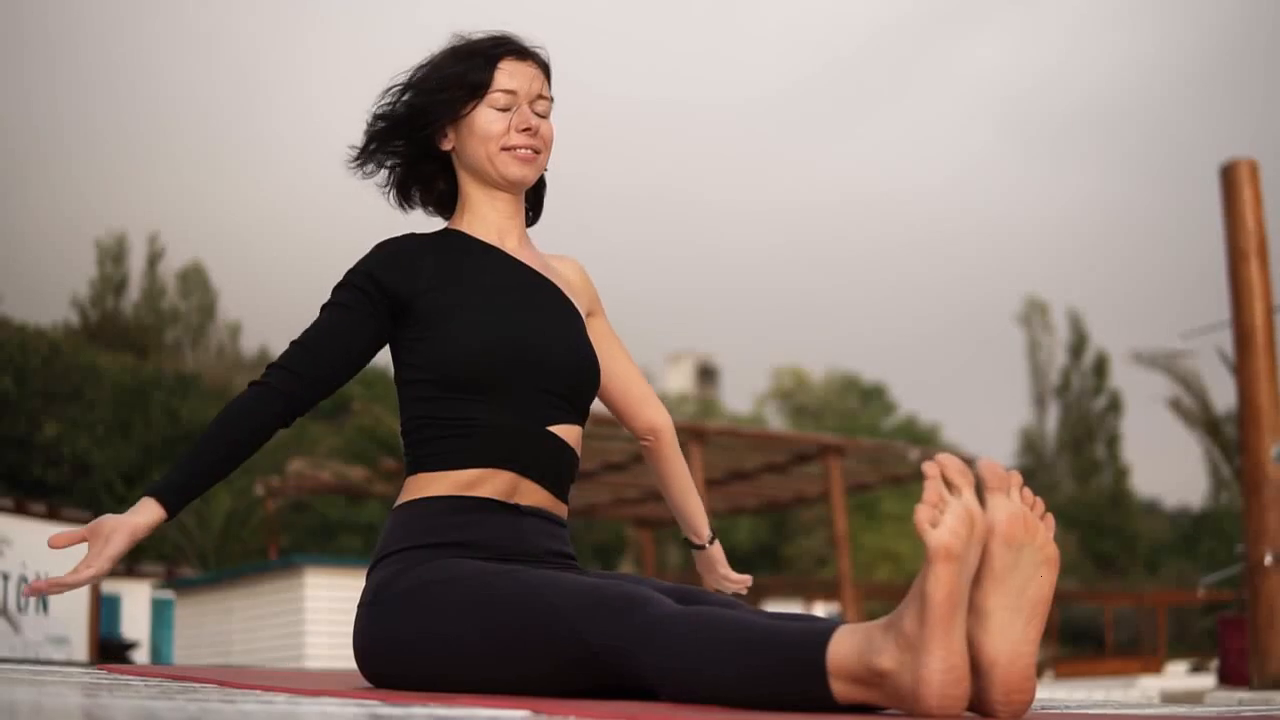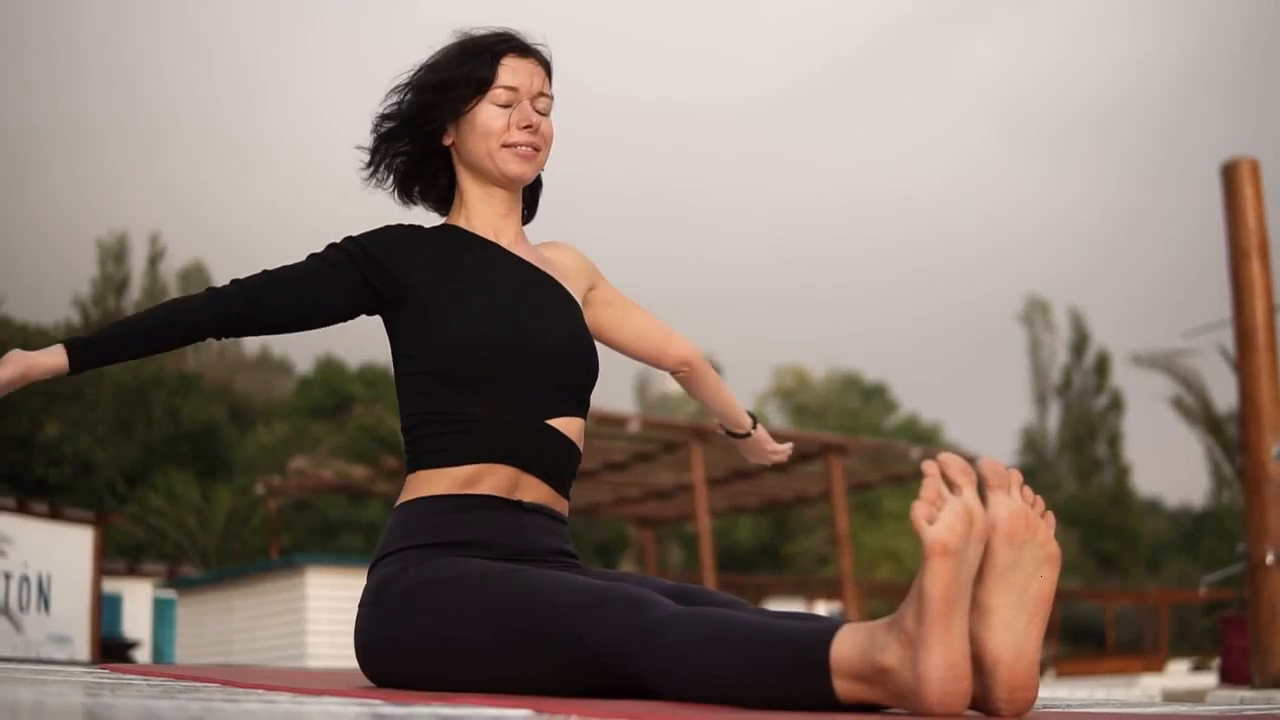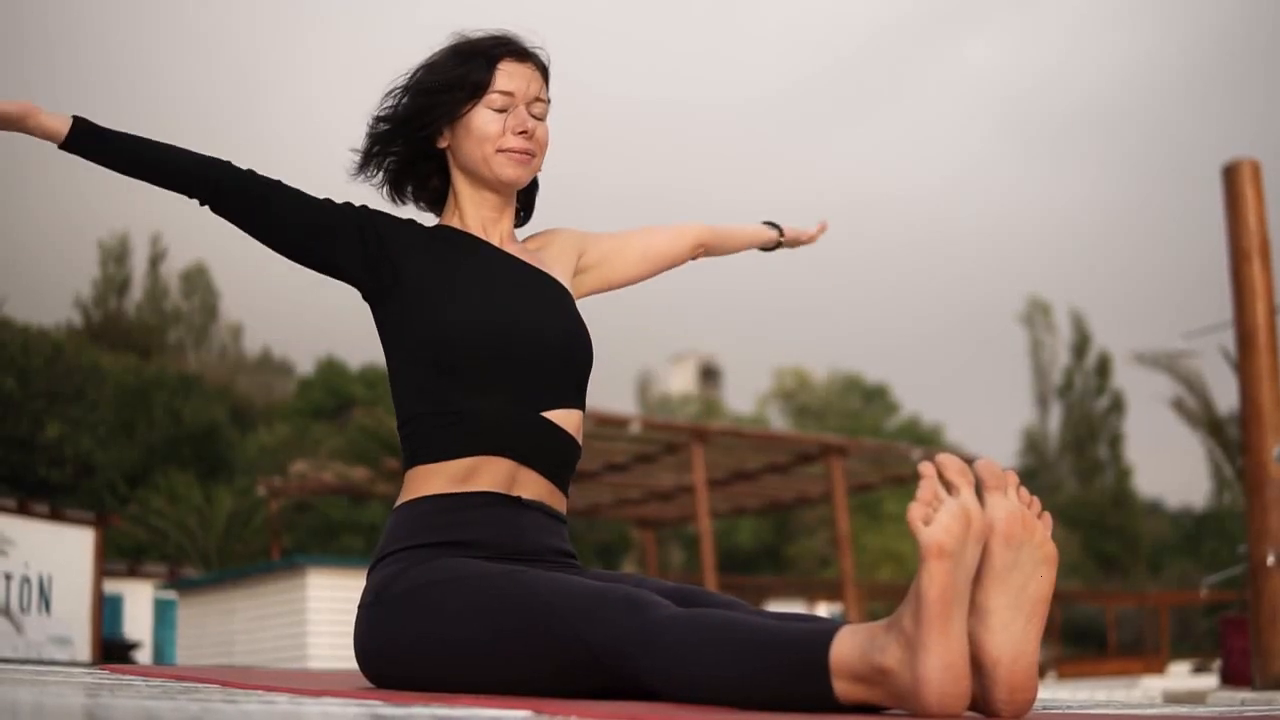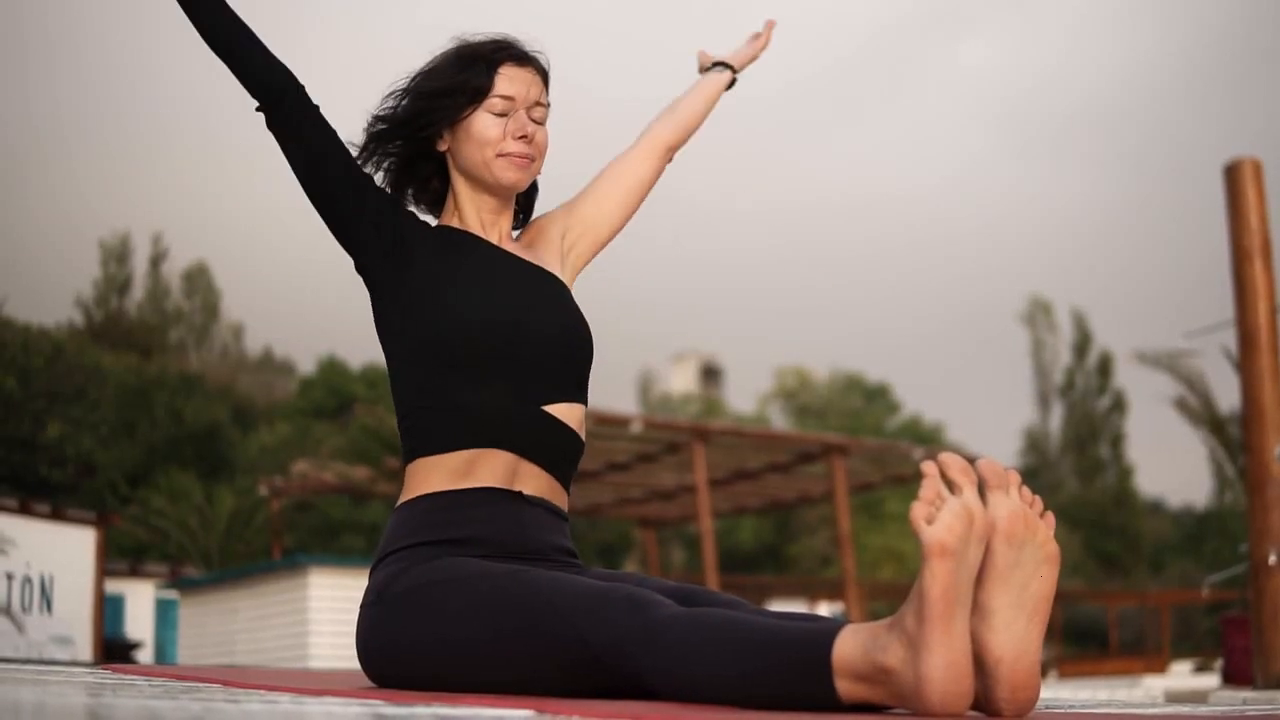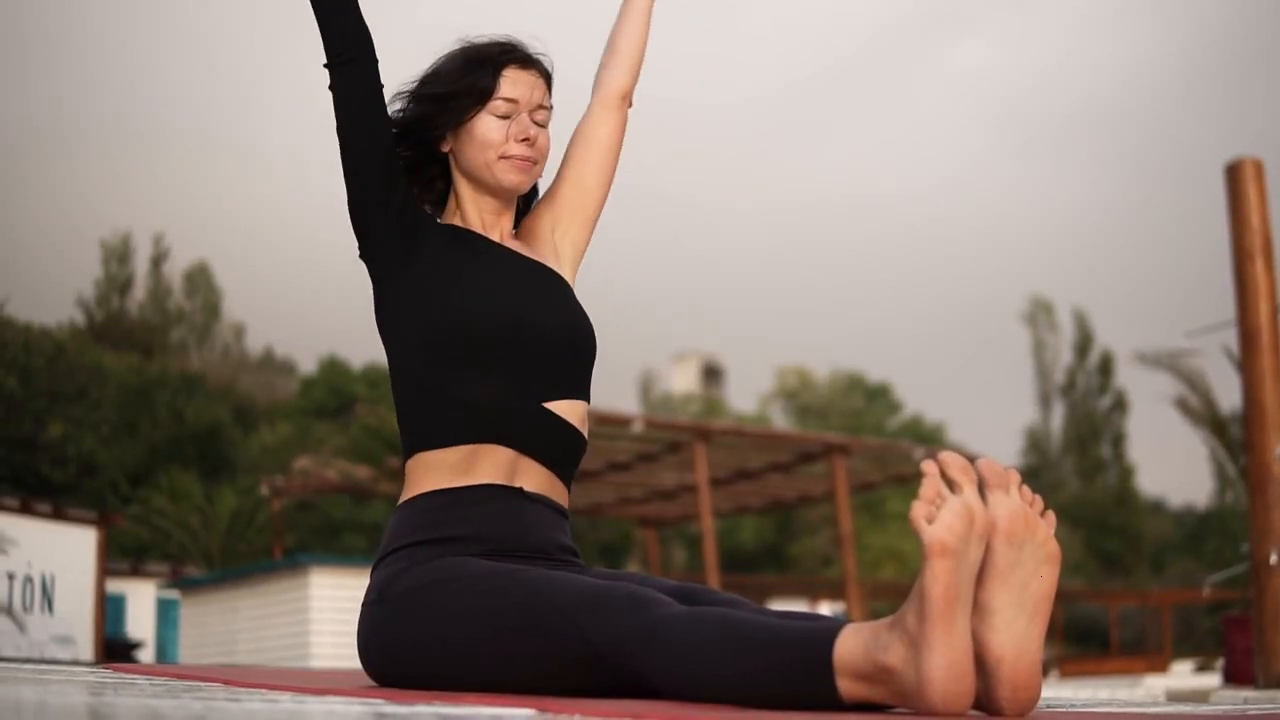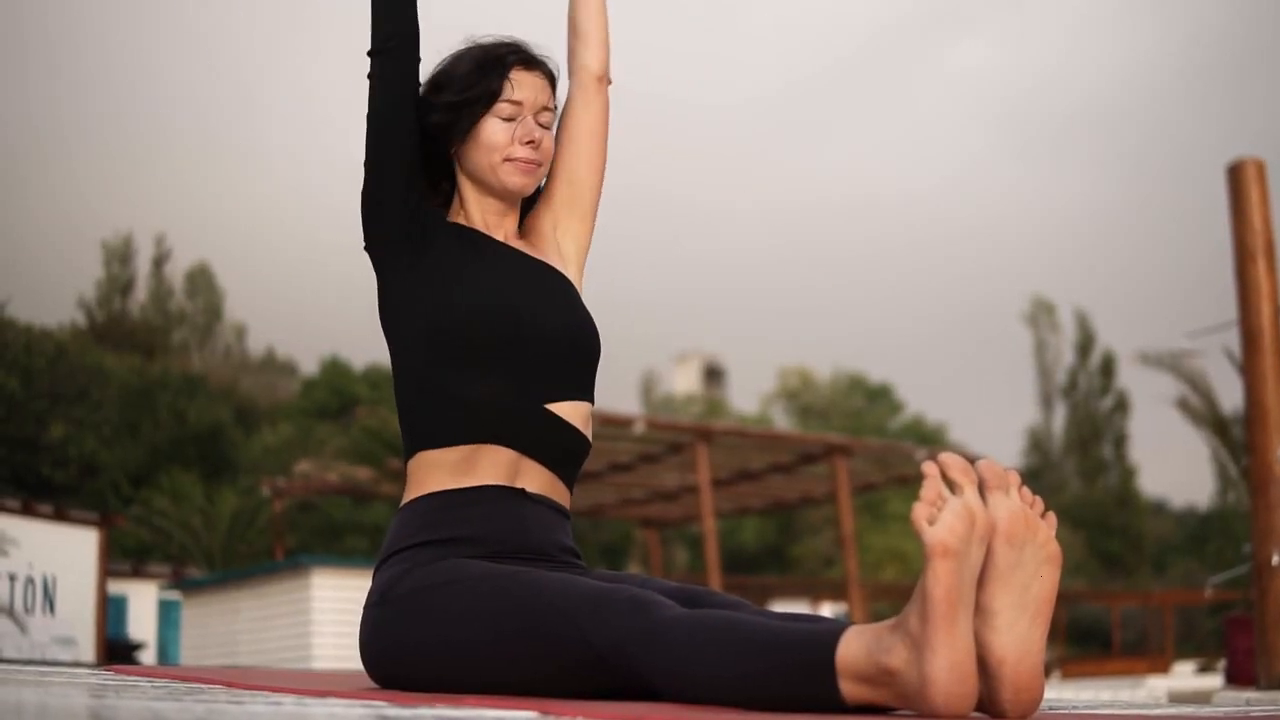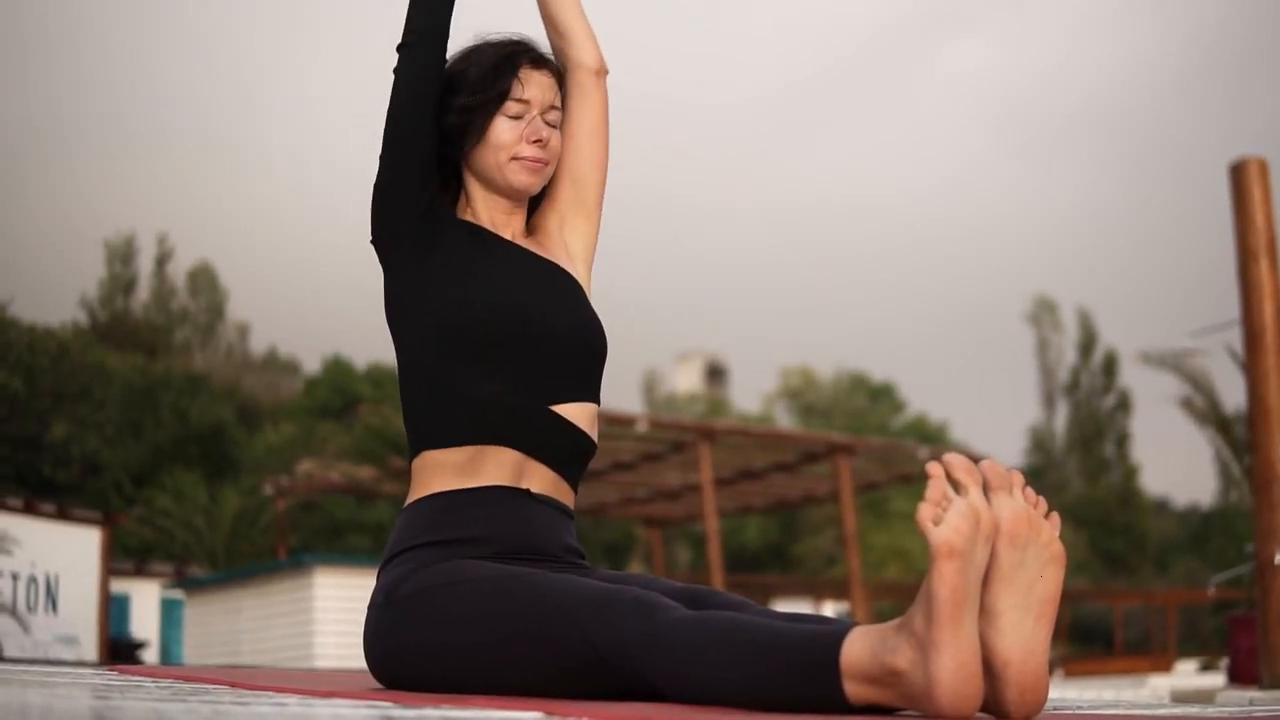
dt=0.5s
person 1, frame 1
left shoulder: (566, 281)
right shoulder: (407, 268)
left elbow: (649, 421)
right elbow: (280, 392)
left wrist: (707, 547)
right wrist: (146, 515)
left hip: (546, 568)
right hip: (433, 578)
left knee: (699, 617)
right knee: (637, 625)
person 1, frame 2
left shoulder: (565, 271)
right shoulder: (404, 259)
left elbow: (683, 354)
right elbow: (234, 307)
left wrist: (744, 426)
left hip: (545, 566)
right hip: (434, 575)
left knee: (711, 614)
right knee: (640, 624)
person 1, frame 3
left shoulder: (558, 259)
right shoulder: (393, 252)
left elbow: (693, 240)
right elbow: (228, 190)
left wrist: (774, 234)
left hip: (546, 564)
right hip: (434, 578)
left knee: (709, 615)
right knee: (641, 627)
person 1, frame 4
left shoulder: (546, 256)
right shoulder: (400, 248)
left elbow: (656, 143)
right elbow: (289, 109)
left hip: (547, 563)
right hip: (430, 578)
left knee: (718, 622)
right knee: (637, 631)
left ankle: (965, 648)
person 1, frame 5
left shoulder: (546, 252)
right shoulder: (404, 246)
left elbow: (614, 94)
right elbow: (351, 68)
left hip: (543, 562)
right hip: (433, 576)
left knee: (719, 620)
right knee: (634, 626)
left ankle: (976, 653)
right ankle: (888, 659)
person 1, frame 6
left shoulder: (554, 248)
right shoulder: (411, 244)
left elbow: (591, 73)
right elbow: (393, 61)
left hip: (545, 564)
right hip: (437, 579)
left knee: (718, 617)
right knee: (638, 628)
left ankle: (974, 649)
right ankle: (895, 660)
person 1, frame 7
left shoulder: (560, 243)
right shoulder: (419, 239)
left elbow: (587, 65)
left hip: (550, 565)
right hip: (440, 581)
left knee: (713, 614)
right knee: (643, 627)
left ankle: (986, 653)
right ankle: (900, 661)
